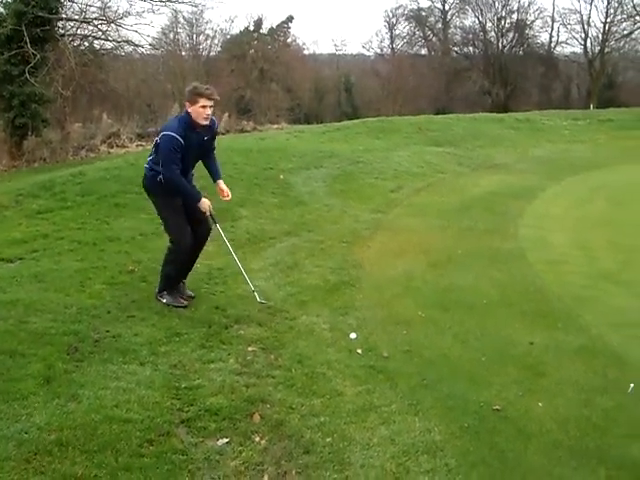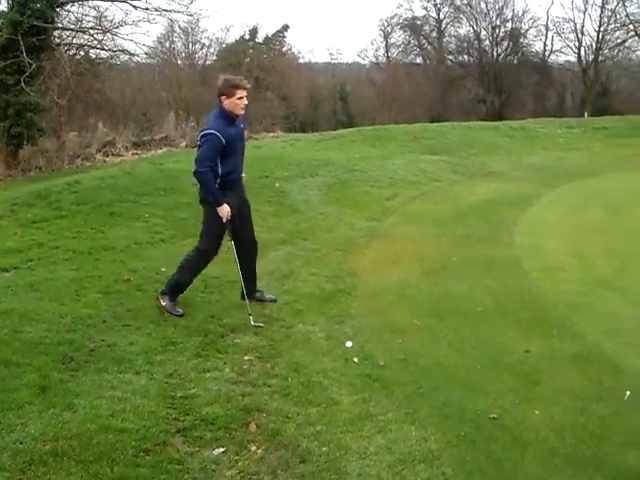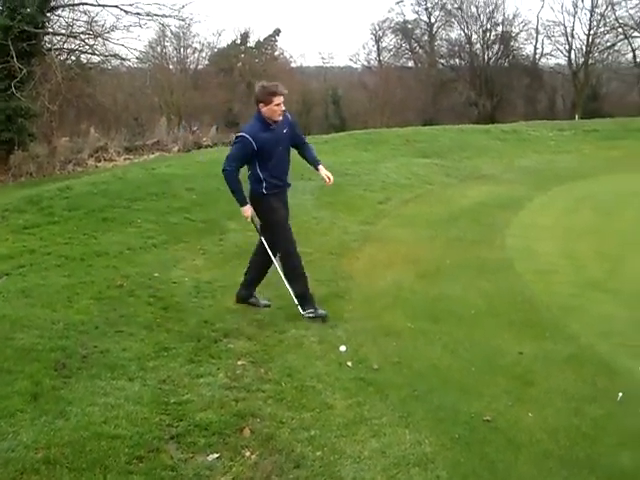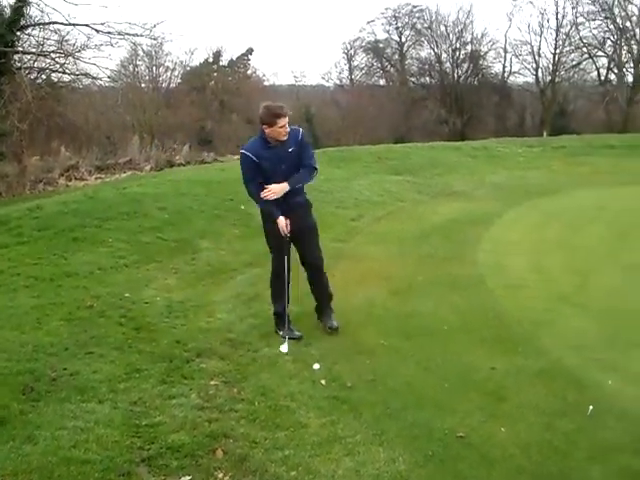
dt=0.5s
person 1, frame 1
left shoulder: (210, 125)
right shoulder: (172, 133)
left elbow: (208, 153)
right elbow: (170, 175)
left wrist: (218, 181)
right wrist: (197, 199)
left hip: (182, 181)
right hip: (159, 184)
left knee: (203, 229)
right knee: (182, 237)
left ankle: (178, 280)
right ankle: (165, 290)
person 1, frame 2
left shoulder: (238, 118)
right shoulder: (215, 131)
right elbow: (202, 170)
right wrist: (219, 203)
left hip: (236, 189)
right hip: (219, 194)
left knee: (248, 241)
right knee: (207, 247)
left ankle: (250, 289)
right ankle: (169, 294)
person 1, frame 3
left shoulder: (286, 121)
right shoulder: (249, 135)
left elbow: (301, 144)
right elbow: (229, 170)
left wrist: (319, 166)
right wrist: (243, 203)
left hip: (280, 193)
right hip: (266, 198)
left knee: (268, 246)
right knee: (289, 250)
left ankle: (245, 292)
right ankle: (307, 304)
person 1, frame 4
left shoulder: (297, 136)
right shoulder: (251, 152)
left elbow: (311, 169)
right elbow: (254, 191)
left wrist: (286, 186)
right wrist: (277, 216)
left hip: (300, 208)
right hip: (273, 215)
left knee: (314, 262)
right knee: (280, 268)
left ankle: (324, 308)
right ankle: (281, 321)
